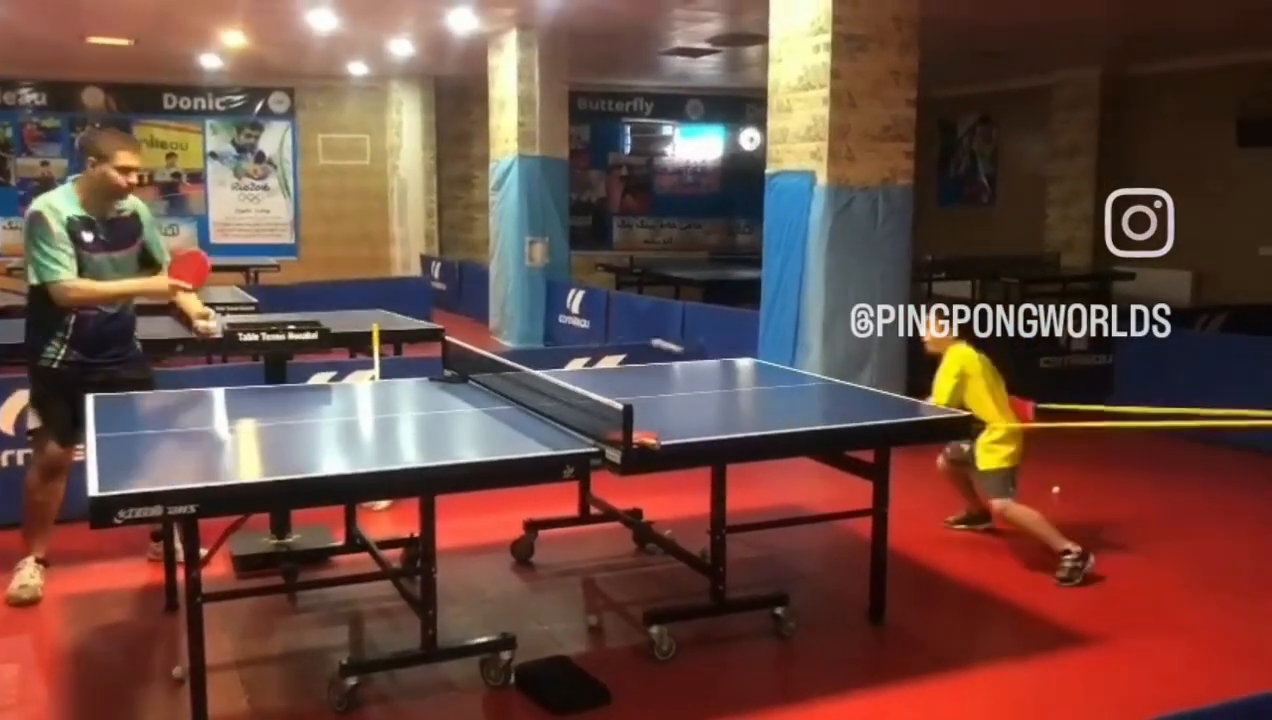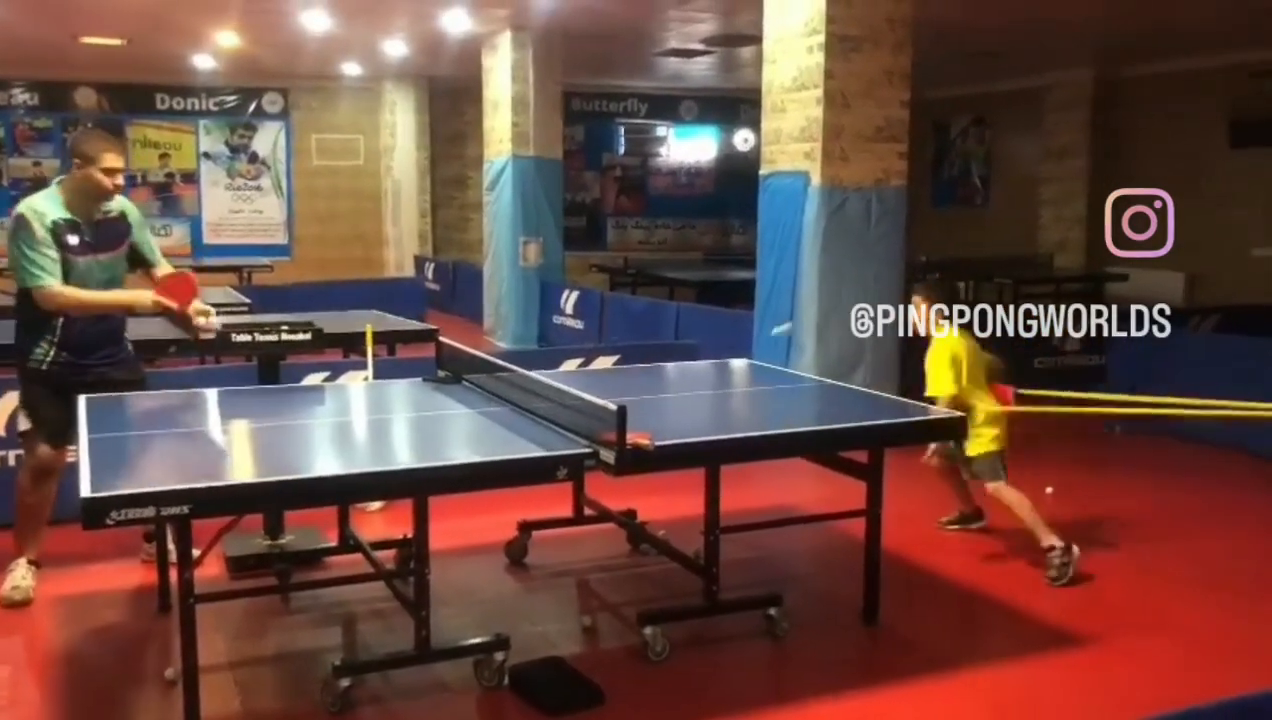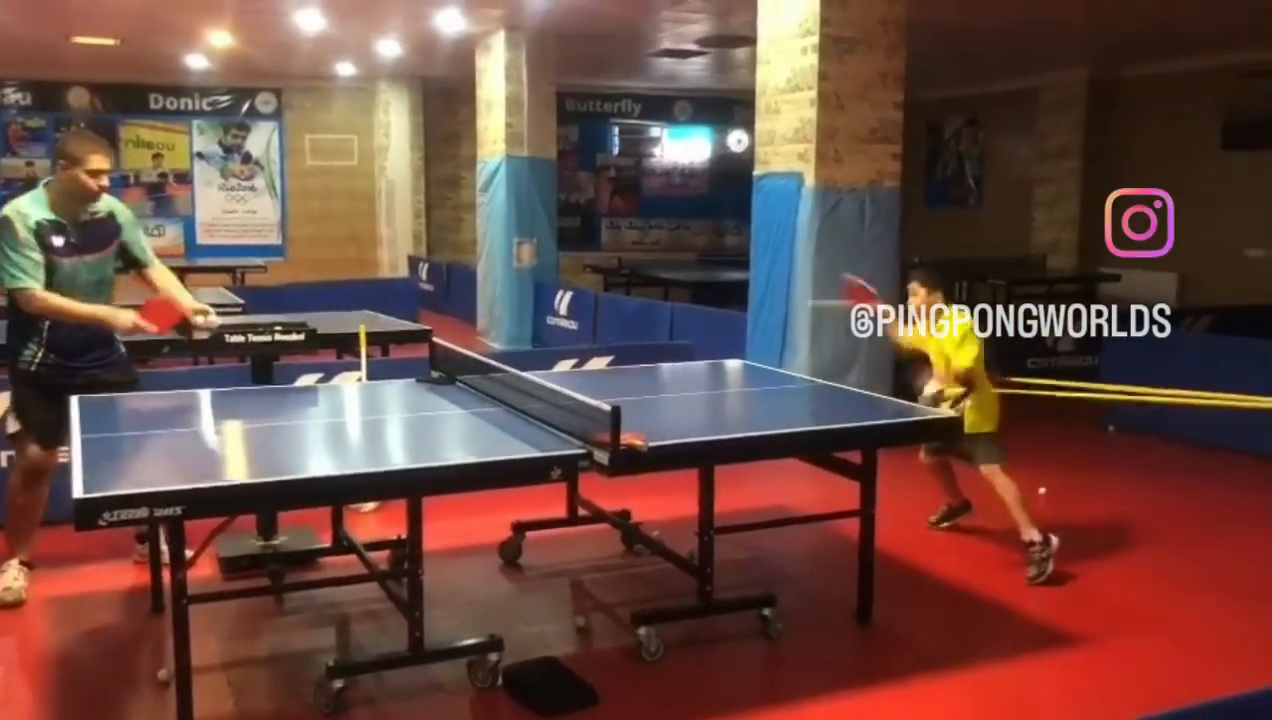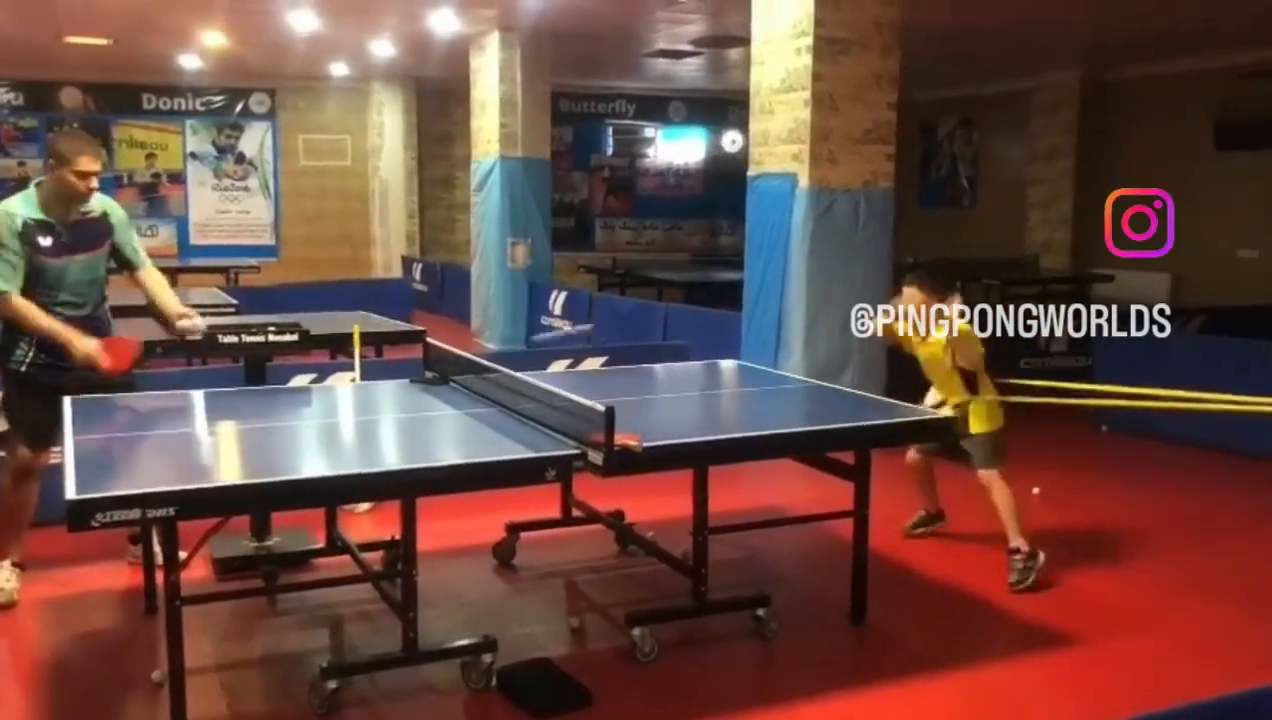
dt=0.1s
person 1, frame 1
left shoulder: (135, 211)
right shoulder: (48, 213)
left elbow: (162, 266)
right elbow: (64, 291)
left wrist: (191, 305)
right wrist: (144, 286)
left hip: (122, 353)
right hip: (63, 357)
right knee: (52, 455)
left ankle: (162, 535)
right ankle: (33, 558)
person 1, frame 2
left shoulder: (122, 211)
left elbow: (155, 264)
right elbow: (47, 295)
left wrist: (189, 303)
right wrist: (129, 299)
left hip: (113, 353)
right hip: (53, 360)
right knee: (43, 458)
left ankle: (155, 536)
person 1, frame 3
left shoulder: (112, 212)
left elbow: (149, 265)
left wrist: (188, 303)
right wrist: (107, 315)
left hip: (105, 356)
right hip: (44, 362)
person 1, frame 4
left shoulder: (106, 211)
left elbow: (141, 265)
left wrist: (174, 309)
right wrist: (70, 339)
left hip: (103, 356)
left ankle: (142, 537)
person 2, frame 1
left shoulder: (954, 361)
right shoulder: (968, 356)
left elbow: (939, 407)
left hip: (995, 439)
right hip: (983, 434)
left knee: (1001, 505)
right knee: (946, 463)
left ankle: (1072, 552)
right ankle: (978, 514)
person 2, frame 2
left shoulder: (942, 347)
right shoulder: (952, 336)
left elbow: (942, 402)
right elbow: (987, 364)
left hip: (981, 423)
right hip: (965, 418)
left knee: (996, 488)
right knee: (937, 458)
left ankle: (1057, 548)
right ankle: (971, 513)
person 2, frame 3
left shoulder: (959, 324)
right shoulder: (927, 326)
left elbow: (966, 369)
right elbow: (902, 341)
left hip: (972, 406)
right hip: (949, 401)
left knee: (990, 471)
right knee: (930, 457)
left ankle: (1037, 540)
right ankle: (957, 505)
person 2, frame 4
left shoulder: (959, 330)
right shoulder: (914, 330)
left elbow: (972, 363)
left wrist: (952, 332)
left hip: (976, 409)
right hip: (944, 405)
left knee: (988, 475)
right knee: (915, 458)
left ankle: (1022, 552)
right ankle: (932, 515)
